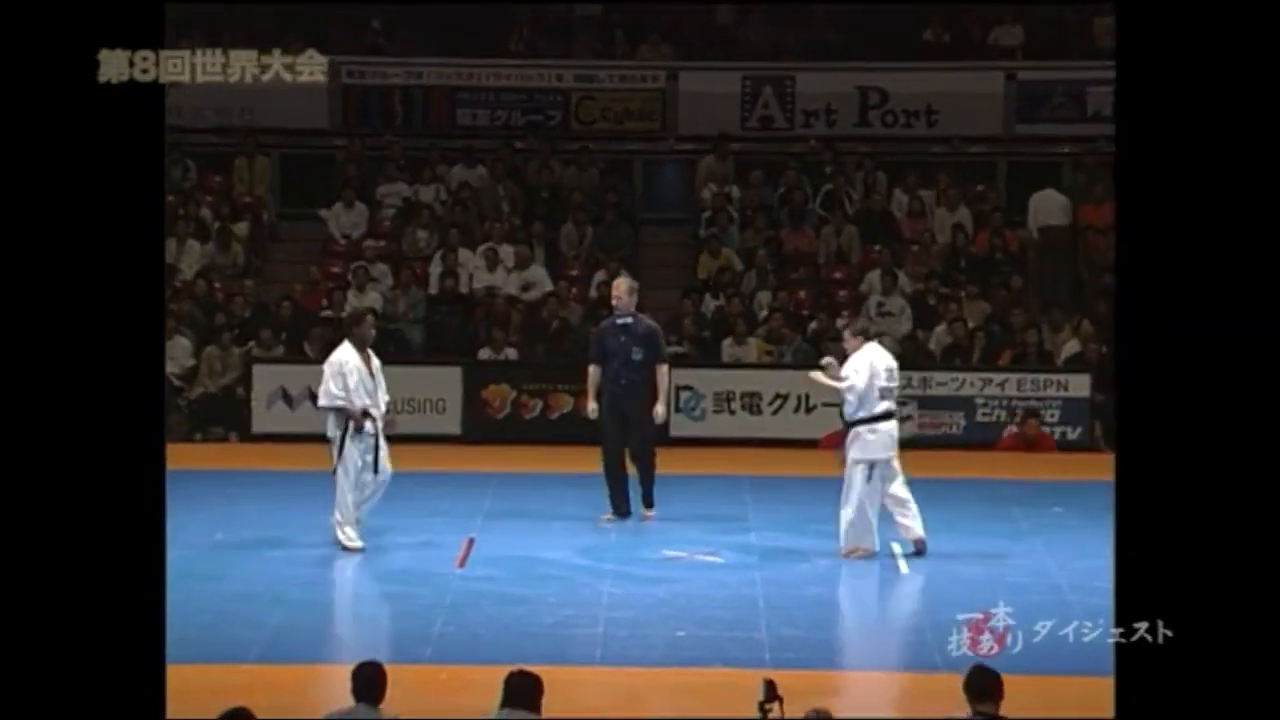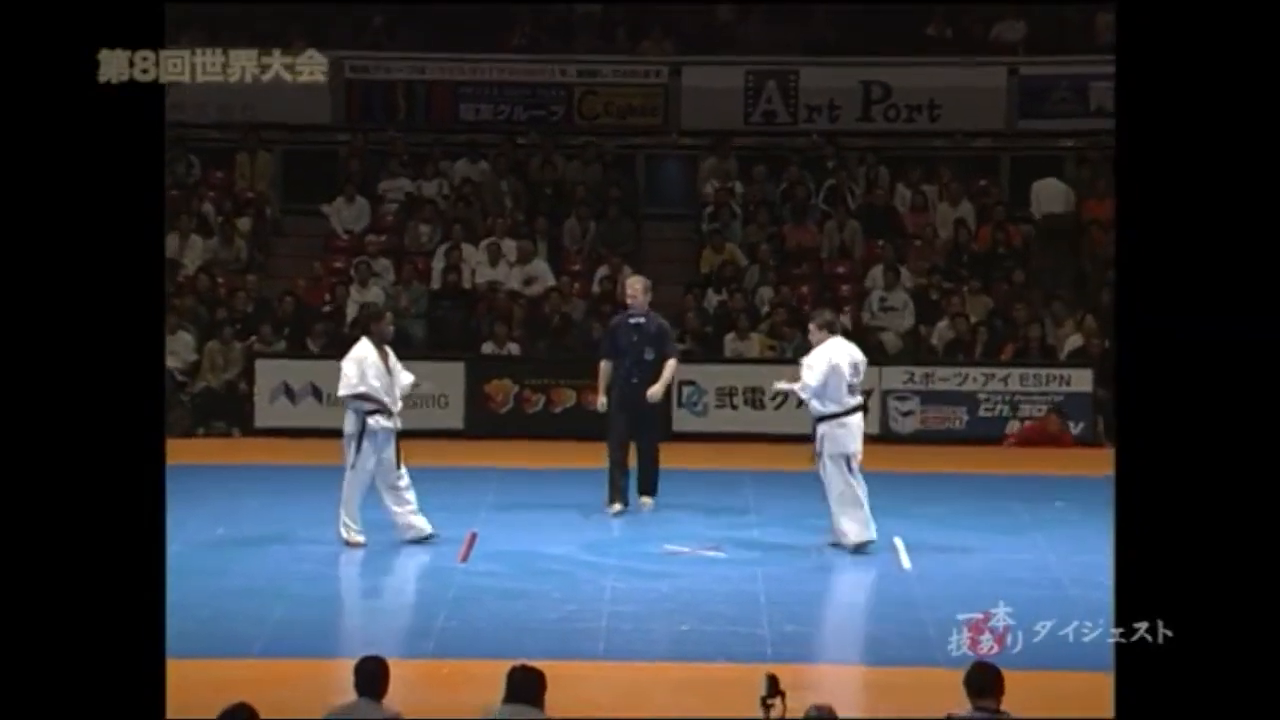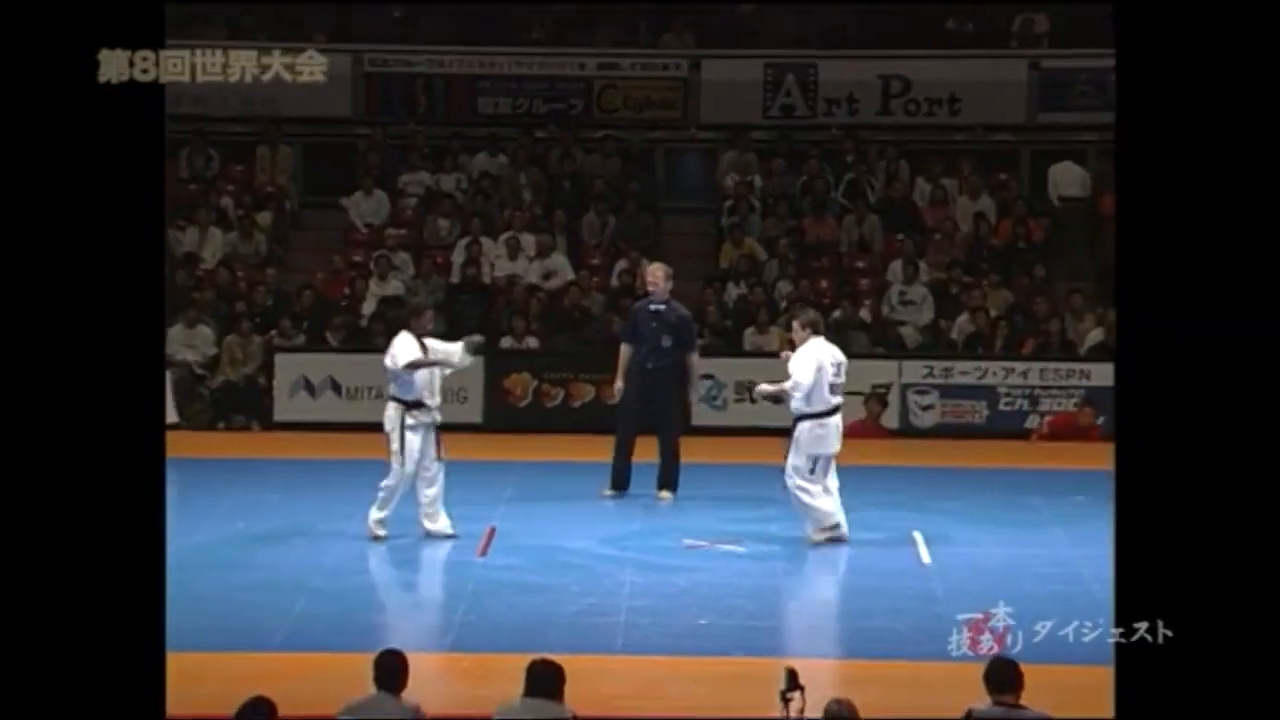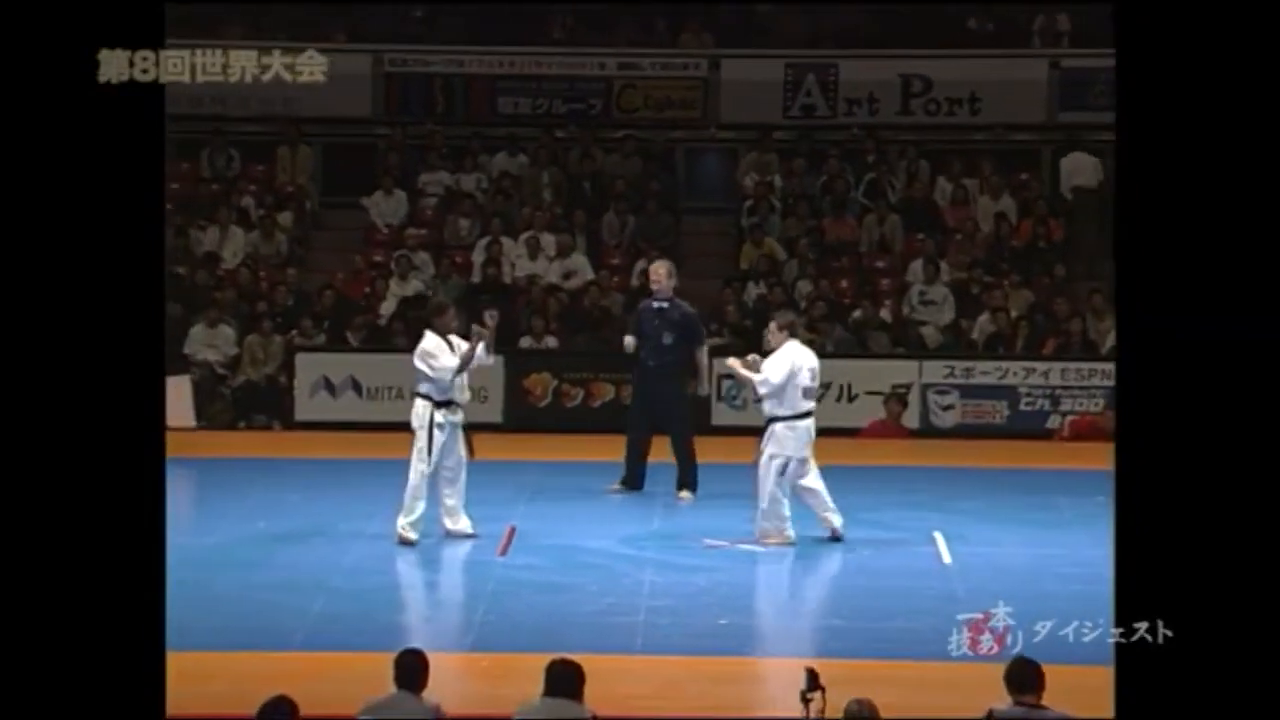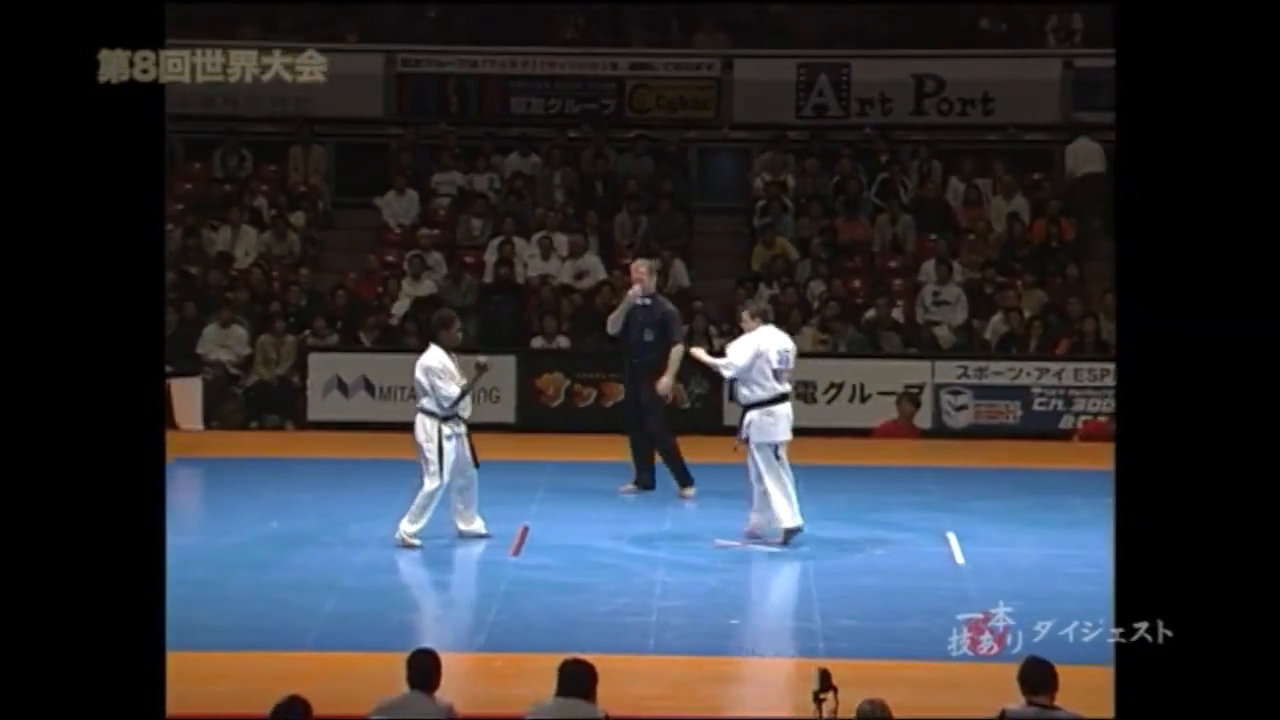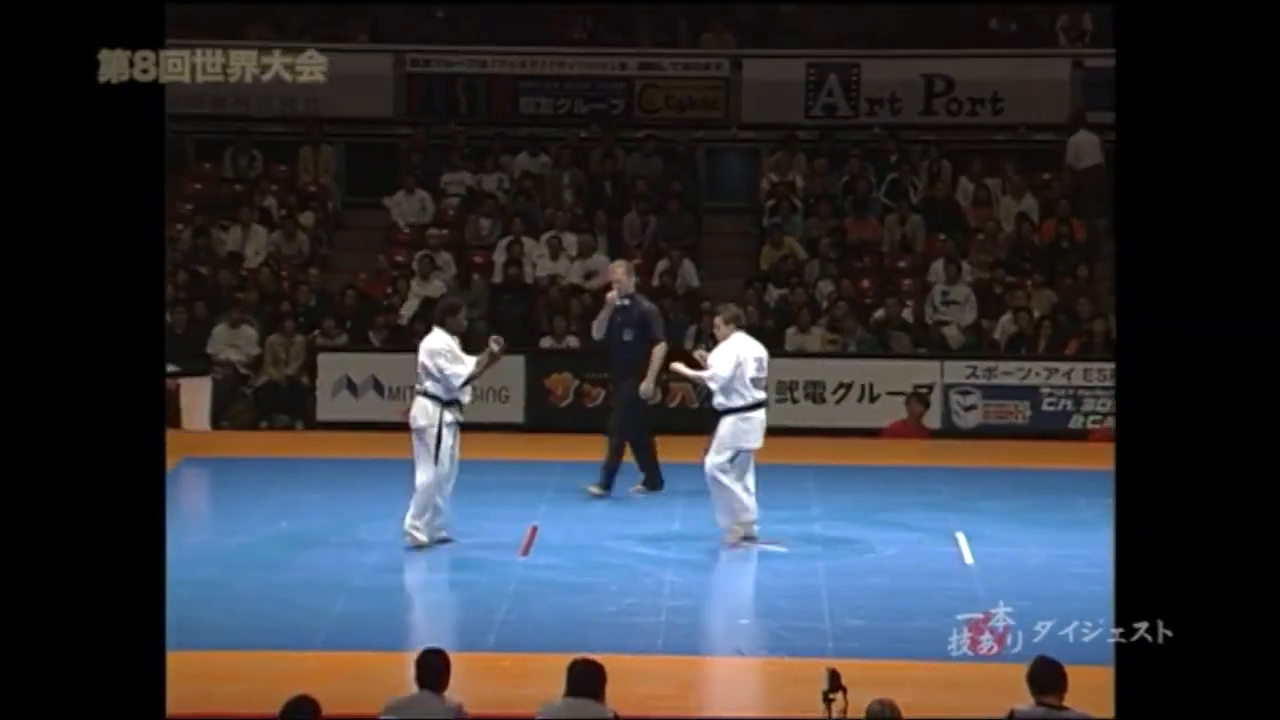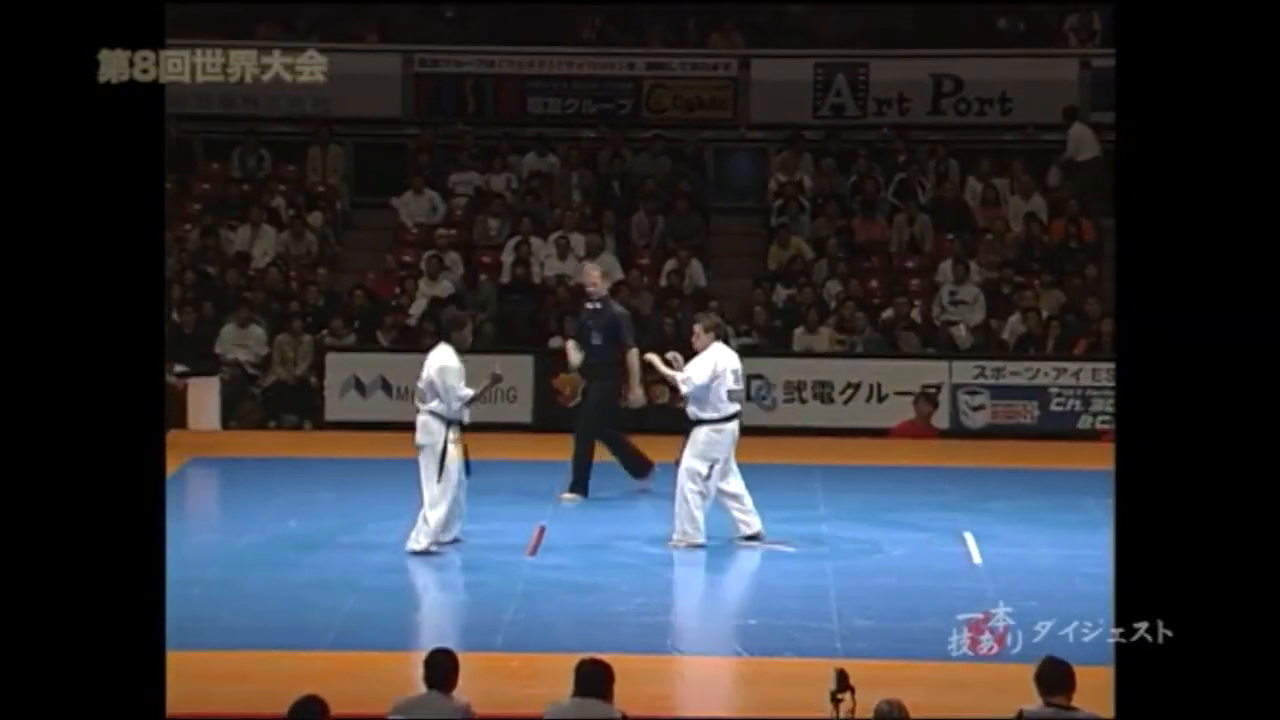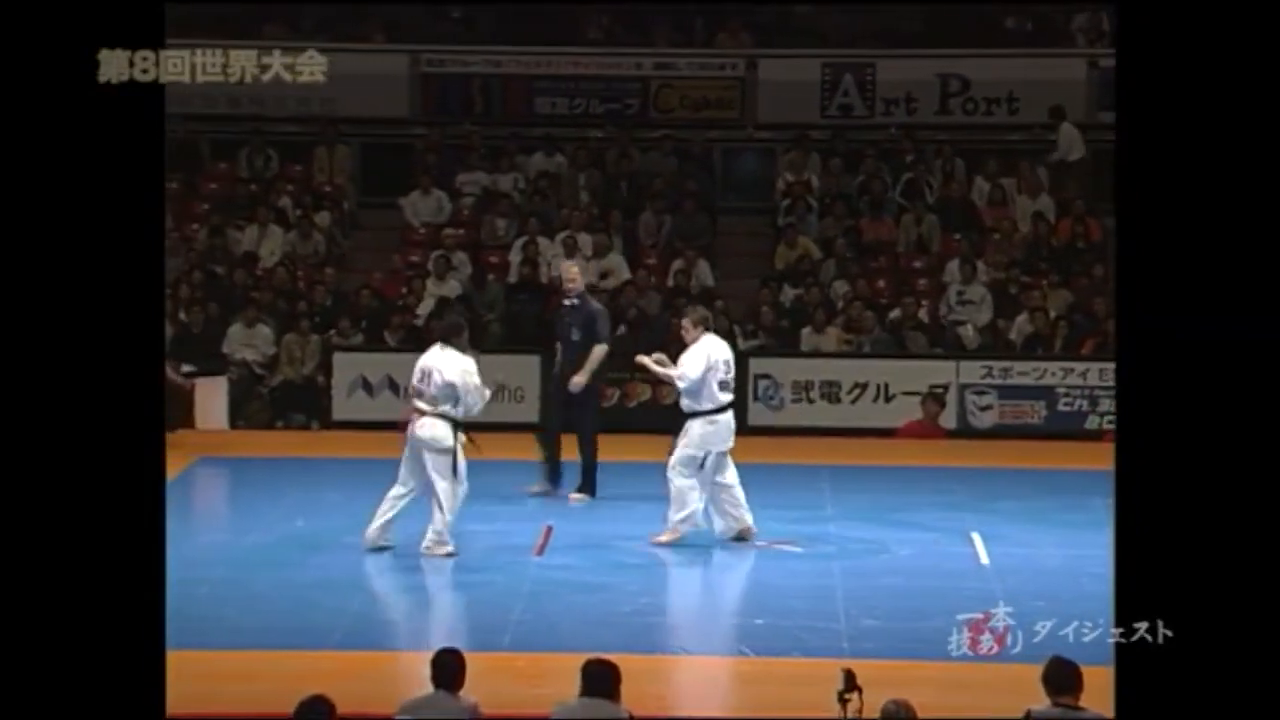
dt=0.3s
person 1, frame 1
left shoulder: (370, 356)
right shoulder: (340, 358)
right elbow: (330, 397)
left wrist: (384, 414)
right wrist: (353, 416)
left hip: (372, 425)
right hip: (348, 428)
left knee: (381, 475)
right knee: (347, 483)
left ankle: (348, 521)
right ankle: (348, 536)
person 1, frame 2
left shoulder: (386, 352)
right shoulder: (358, 353)
left elbow: (400, 378)
right elbow: (349, 389)
right wrist: (376, 399)
left hip: (386, 423)
right hip: (364, 424)
left knee: (396, 477)
right knee: (357, 479)
left ankle: (414, 526)
right ankle: (350, 531)
person 1, frame 3
left shoulder: (429, 344)
right shoulder: (400, 344)
left elbow: (456, 352)
right elbow: (408, 363)
left wrist: (470, 343)
right wrist: (437, 363)
left hip: (425, 416)
right hip: (405, 417)
left knee: (432, 471)
right knee: (402, 472)
left ankle: (435, 524)
right ankle: (377, 520)
person 1, frame 4
left shoulder: (453, 341)
right shoulder: (429, 346)
left elbow: (484, 359)
right elbow: (453, 371)
left wrist: (489, 331)
right wrist: (473, 346)
left hip: (450, 414)
right hip: (431, 415)
left knee: (454, 469)
right knee: (422, 470)
left ankle: (455, 522)
right ankle: (406, 526)
person 1, frame 5
left shoulder: (448, 357)
right shoulder: (431, 362)
left elbow: (457, 391)
right elbow: (451, 399)
left wrist: (477, 374)
right wrist: (477, 376)
left hip: (452, 426)
right hip: (435, 428)
left knee: (466, 475)
right knee: (436, 481)
left ankle: (468, 524)
right ankle: (407, 531)
person 1, frame 6
left shoulder: (448, 340)
right shoulder: (437, 345)
left elbow: (468, 365)
right elbow: (461, 380)
left wrist: (488, 353)
right wrist: (488, 361)
left hip: (444, 413)
right hip: (433, 414)
left knee: (445, 472)
right knee: (431, 473)
left ankle: (434, 528)
right ankle: (415, 527)
person 1, frame 7
left shoulder: (445, 355)
right shoulder: (446, 362)
right elbow: (459, 401)
right wrist: (489, 385)
left hip: (444, 428)
right hip: (438, 429)
left knee: (454, 483)
right knee: (441, 487)
left ankle: (445, 532)
right ankle: (420, 541)
person 1, frame 8
left shoulder: (428, 356)
right shoulder: (464, 364)
left elbow: (415, 391)
right elbow: (473, 404)
right wrist: (488, 391)
left hip: (419, 426)
right hip: (440, 431)
left knee: (406, 484)
right knee: (450, 488)
left ankle: (375, 535)
right ankle: (437, 543)
person 2, frame 1
left shoulder: (649, 328)
right shoulder: (605, 329)
left elbow: (662, 366)
right elbow: (595, 365)
left wrist: (661, 402)
right wrist: (591, 399)
left hip: (641, 398)
right hip: (612, 398)
left knee: (642, 453)
right knee: (612, 455)
left ankle: (648, 504)
right ankle: (620, 508)
person 2, frame 2
left shoulder: (660, 327)
right shoulder: (617, 325)
left elbow: (671, 360)
right elbow: (606, 360)
left wrist: (660, 385)
right wrist: (602, 393)
left hip: (649, 393)
right hip: (621, 391)
left knee: (648, 445)
right knee: (617, 445)
left ankle: (646, 492)
right ankle: (618, 499)
person 2, frame 3
left shoulder: (681, 316)
right shoulder: (638, 310)
left elbow: (691, 353)
right elbow: (627, 344)
left wrist: (692, 387)
right wrist: (620, 377)
left hip: (667, 381)
right hip: (638, 377)
left knee: (668, 436)
right knee: (625, 430)
left ankle: (667, 486)
right ankle: (618, 484)
person 2, frame 4
left shoulder: (685, 312)
right shoulder: (644, 308)
left elbow: (700, 348)
right elbow: (631, 339)
left wrist: (703, 381)
right wrist: (629, 341)
left hip: (673, 380)
right hip: (645, 377)
left knee: (680, 433)
right knee: (637, 430)
left ankle: (687, 485)
right ankle: (632, 480)
person 2, frame 5
left shoulder: (666, 310)
right shoulder: (632, 305)
left elbow: (678, 345)
right elbow: (611, 329)
left wrist: (668, 377)
right wrist: (625, 304)
left hip: (654, 377)
right hip: (633, 374)
left knee: (657, 430)
right knee: (636, 430)
left ankle: (685, 481)
right ankle: (644, 480)
person 2, frame 6
left shoulder: (646, 309)
right shoulder: (614, 308)
left elbow: (660, 345)
right elbow: (597, 334)
left wrist: (649, 379)
right wrist: (607, 308)
left hip: (636, 377)
right hip: (619, 376)
left knee: (618, 427)
right knee: (637, 431)
left ankle: (605, 483)
right ankle: (653, 480)
person 2, frame 7
left shoulder: (617, 313)
right shoulder: (587, 312)
left elbow: (631, 350)
right elbow: (572, 340)
left wrist: (636, 385)
right wrist: (572, 353)
left hip: (606, 380)
right hip: (592, 379)
left knee: (585, 432)
right knee: (606, 433)
left ankle: (578, 488)
right ankle: (643, 467)
person 2, frame 8
left shoulder: (594, 309)
right shoulder: (563, 309)
left elbow: (602, 345)
left wrist: (584, 375)
right wrist: (556, 375)
left hip: (584, 379)
right hip: (562, 377)
left knee: (586, 434)
right knee: (548, 426)
left ankle: (587, 488)
right ankle: (551, 479)
person 3, frame 1
left shoulder: (861, 358)
right shoulder: (885, 356)
left elbow: (852, 390)
left wrist: (826, 381)
right wrist: (837, 373)
left hip: (867, 432)
right hip: (887, 427)
left knee: (859, 491)
right knee: (893, 485)
left ankle: (861, 543)
right ankle: (915, 535)
person 3, frame 2
left shoulder: (821, 354)
right shoulder: (854, 351)
left elbow: (807, 387)
left wrist: (786, 386)
right wrist: (807, 372)
left hip: (834, 425)
right hip: (851, 420)
left knee: (842, 482)
right knee: (840, 478)
left ankle: (860, 534)
right ankle: (846, 531)
person 3, frame 3
left shoulder: (807, 353)
right shoulder: (835, 351)
left elbow: (799, 387)
left wrist: (770, 389)
right wrist: (794, 362)
left hip: (813, 424)
right hip: (830, 420)
left knee: (797, 476)
right knee: (823, 478)
left ankle: (828, 522)
right ankle: (834, 528)
person 3, frame 4
left shoulder: (785, 355)
right shoulder: (808, 354)
left elbow: (767, 384)
left wrist: (740, 369)
right wrist: (760, 366)
left hip: (785, 427)
right hip: (801, 423)
left knee: (770, 481)
right knee: (805, 477)
left ankle: (778, 531)
right ankle: (833, 524)
person 3, frame 5
left shoulder: (753, 341)
right shoulder: (785, 340)
left elbow: (730, 366)
left wrist: (703, 356)
right wrist: (736, 353)
left hip: (763, 413)
right hip: (778, 409)
left knee: (772, 471)
right knee: (762, 469)
left ankle: (789, 521)
right ankle: (760, 523)
person 3, frame 6
left shoulder: (731, 347)
right shoulder: (755, 346)
left elbow: (716, 379)
left wrist: (685, 371)
right wrist: (708, 363)
left hip: (738, 420)
right hip: (752, 416)
left knee: (716, 467)
right knee: (739, 473)
left ankle: (743, 519)
right ankle: (744, 525)
person 3, frame 7
left shoulder: (710, 357)
right shoulder: (730, 356)
left elbow: (688, 384)
left wrist: (660, 366)
right wrist: (681, 367)
left hip: (711, 430)
right hip: (725, 426)
left knee: (690, 479)
right knee: (728, 482)
left ankle: (689, 535)
right ankle: (751, 528)
person 3, frame 8
left shoulder: (701, 349)
right shoulder: (720, 346)
left elbow: (685, 379)
left wrist: (653, 367)
right wrist: (668, 366)
left hip: (706, 422)
right hip: (721, 418)
left knee: (680, 470)
right knee: (722, 476)
left ankle: (678, 526)
right ankle: (742, 525)
